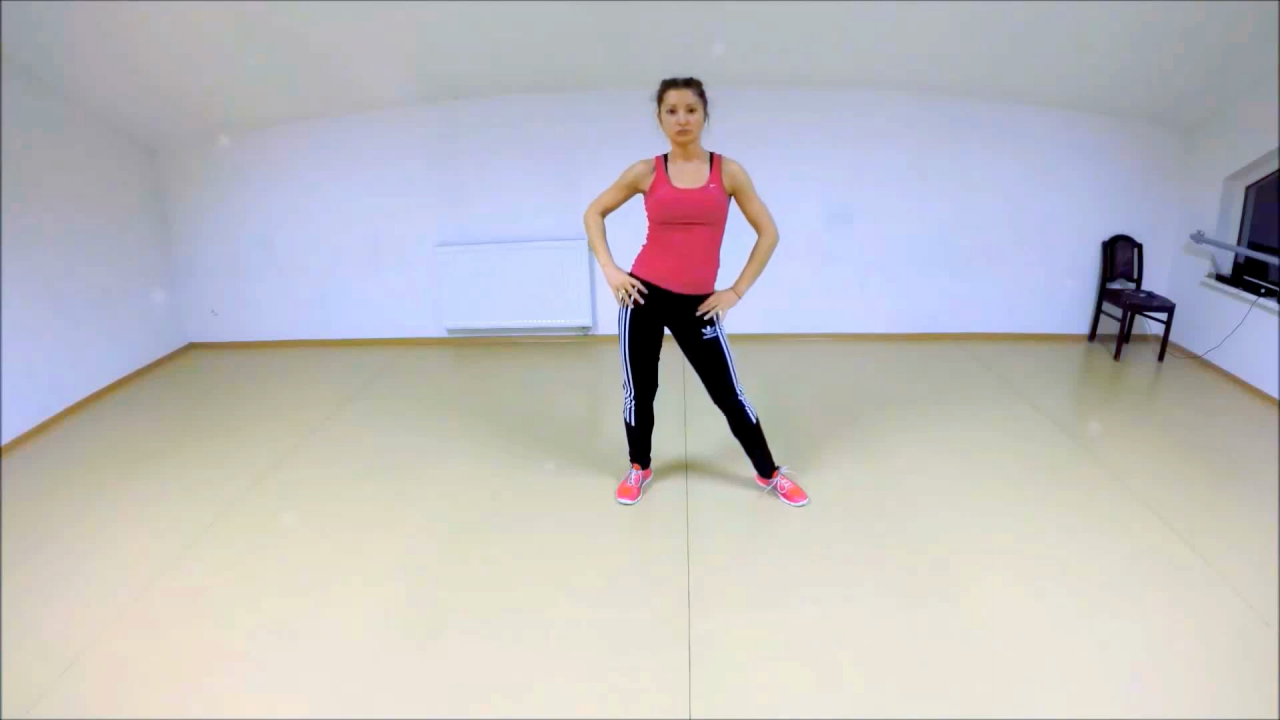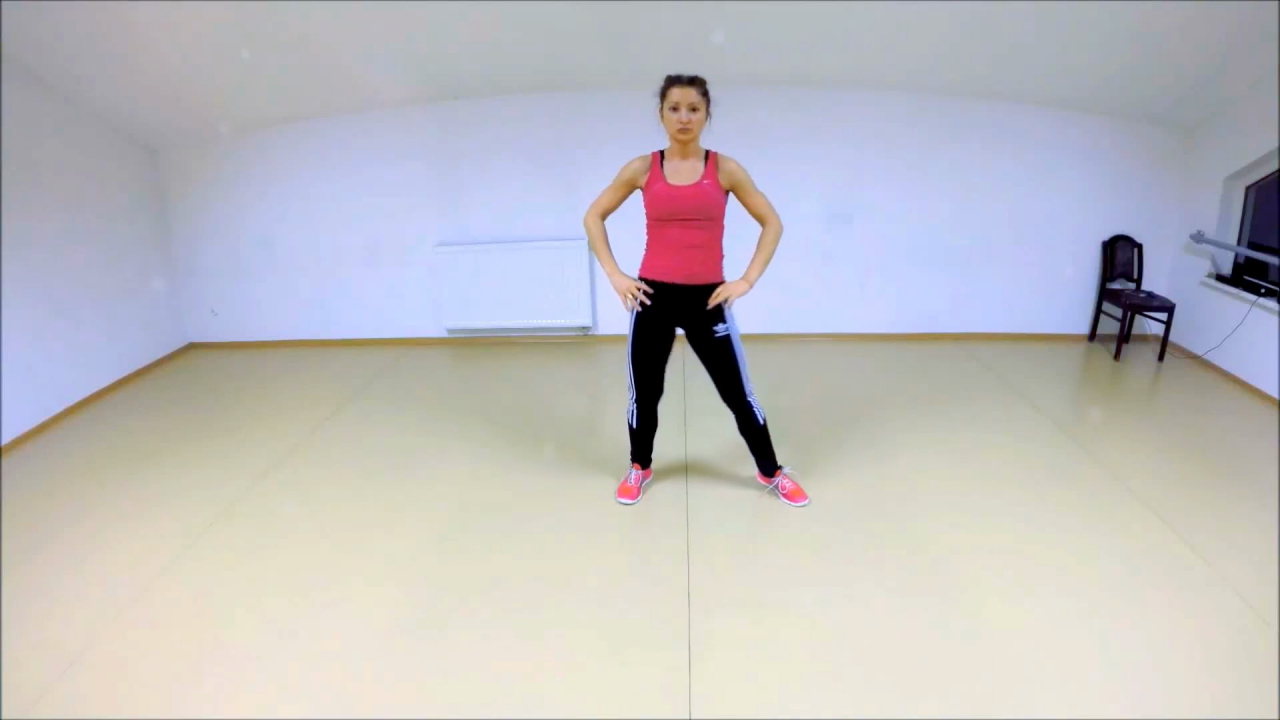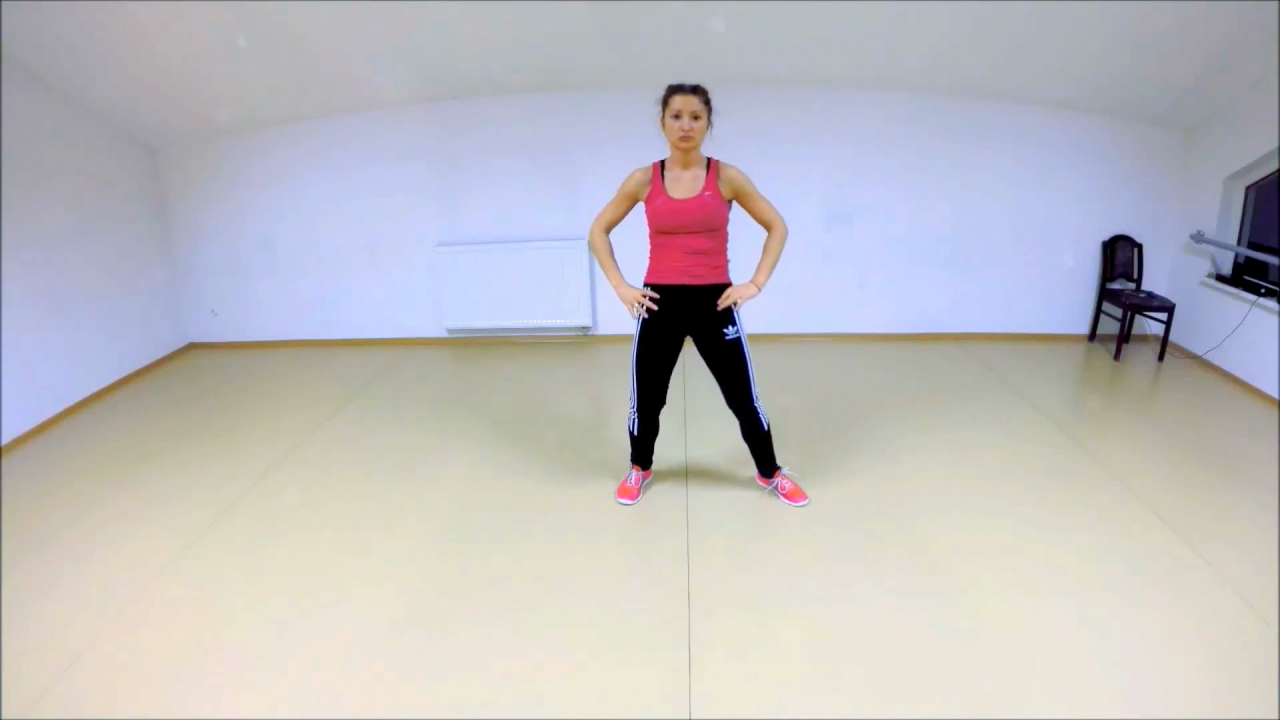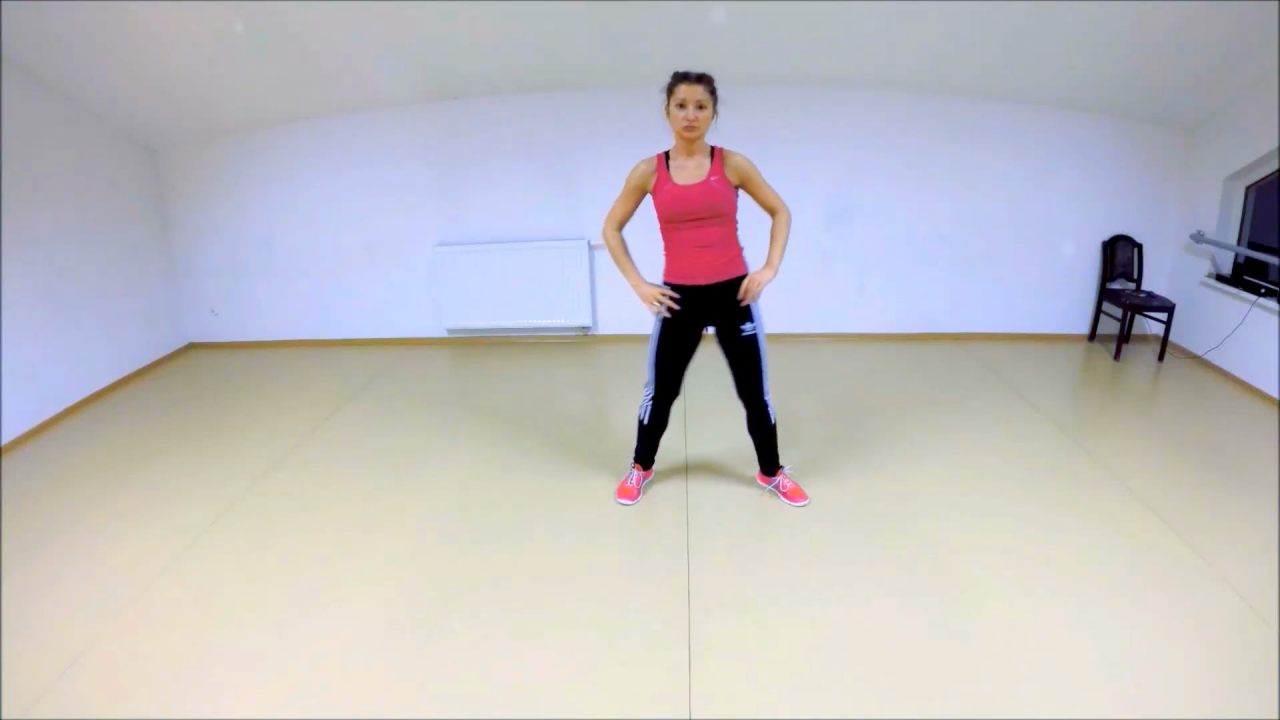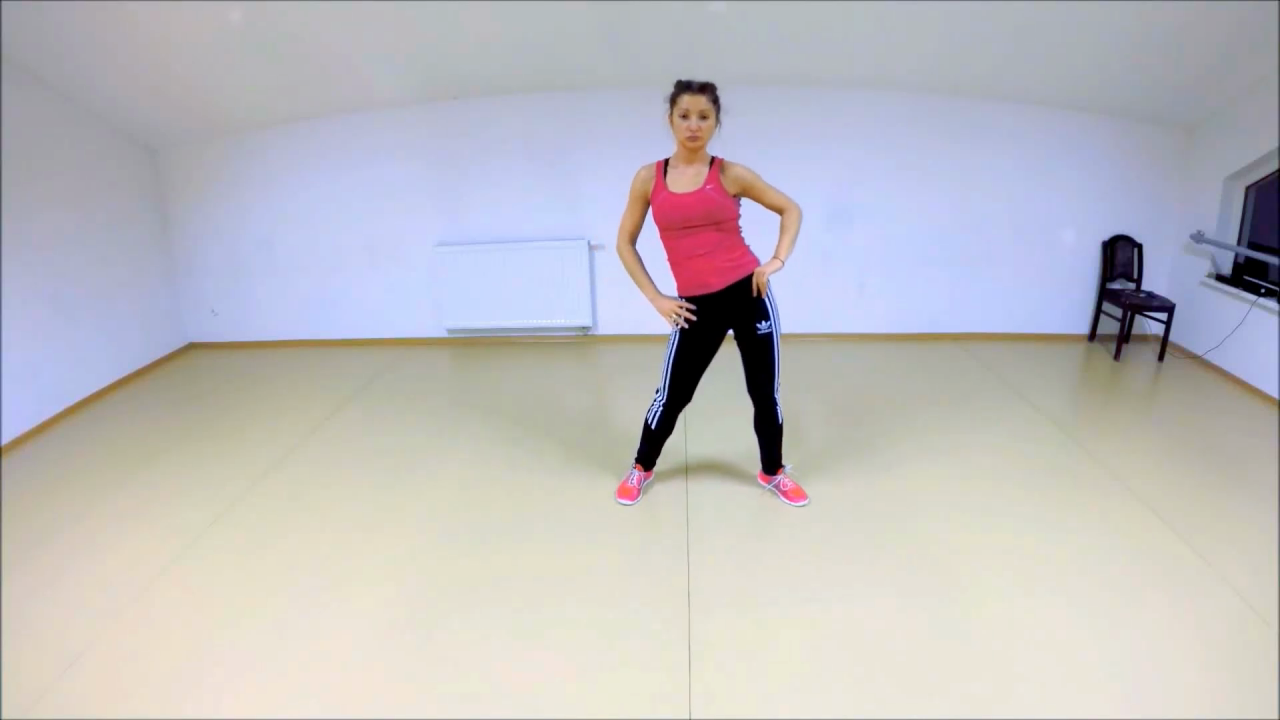
dt=0.2s
person 1, frame 1
left shoulder: (728, 171)
right shoulder: (645, 172)
left elbow: (768, 232)
right elbow: (594, 212)
left wrist: (737, 291)
right wrist: (609, 268)
left hip: (698, 304)
right hip: (644, 294)
left knee: (728, 395)
right knee: (639, 390)
left ankle: (769, 473)
right ankle: (639, 466)
person 1, frame 2
left shoulder: (725, 169)
right shoulder: (641, 168)
left elbow: (772, 223)
right elbow: (594, 216)
left wrist: (747, 280)
right wrist: (614, 273)
left hip: (706, 300)
right hip: (654, 296)
left knee: (738, 394)
right knee: (644, 393)
left ankle: (771, 472)
right ankle: (640, 467)
person 1, frame 3
left shoulder: (726, 176)
right shoulder: (643, 180)
left elbow: (777, 226)
right elbow: (599, 230)
left wrist: (755, 284)
right wrist: (620, 286)
left hip: (714, 302)
right hip: (660, 304)
left knee: (744, 401)
right knee: (646, 402)
left ankle: (770, 473)
right ankle: (639, 468)
person 1, frame 4
left shoulder: (732, 164)
right shoulder: (649, 171)
left elbow: (780, 211)
right elbow: (612, 228)
left wrist: (771, 267)
right wrist: (638, 283)
left hip: (733, 294)
right hip: (680, 298)
left knee: (755, 392)
right knee: (660, 392)
left ankle: (771, 472)
right ankle: (641, 468)
person 1, frame 5
left shoulder: (731, 174)
right shoulder: (648, 178)
left elbow: (790, 209)
right elbow: (625, 242)
left wrist: (778, 259)
right wrist: (656, 298)
left hip: (748, 293)
right hip: (696, 306)
left knee: (765, 393)
right knee: (672, 395)
left ankle: (772, 471)
right ankle: (642, 467)
